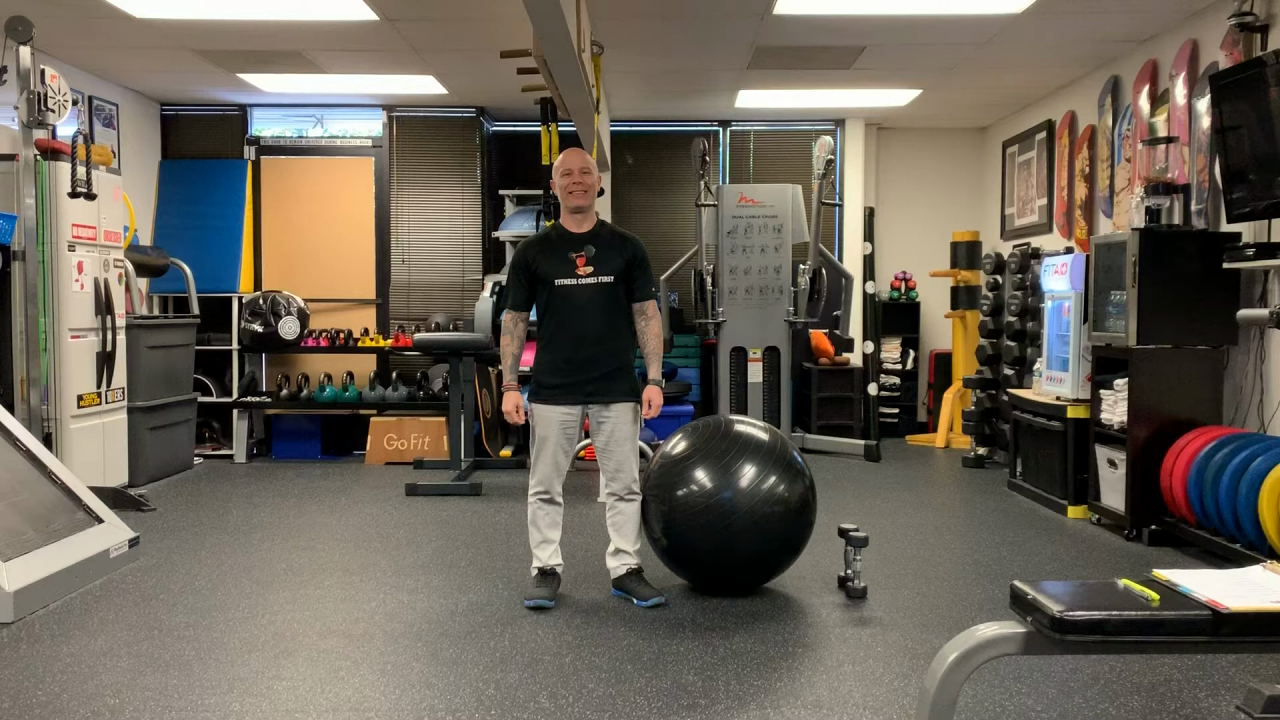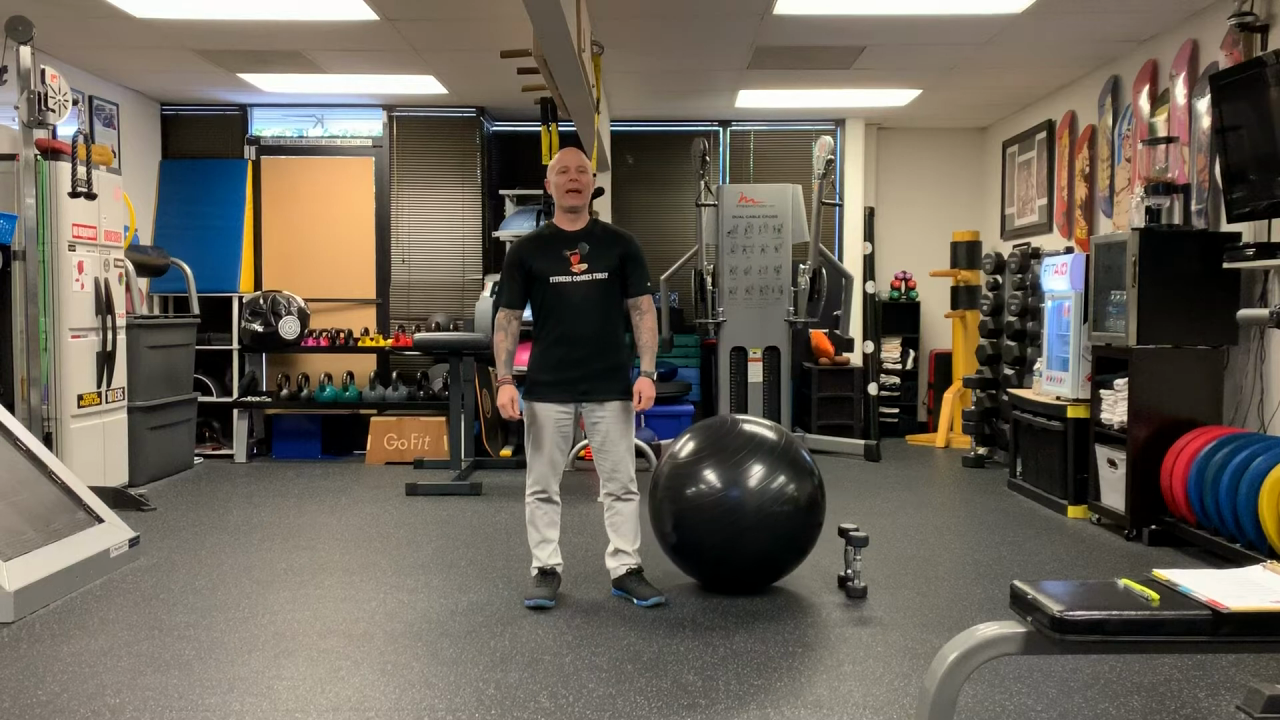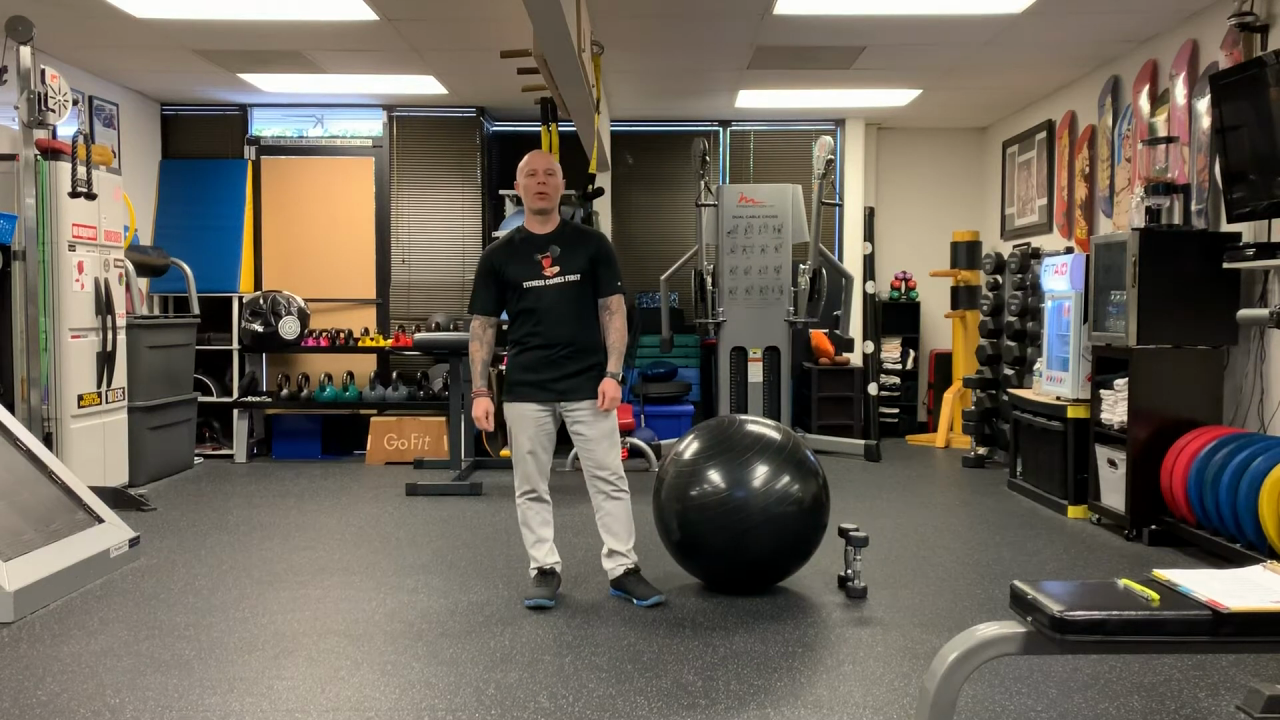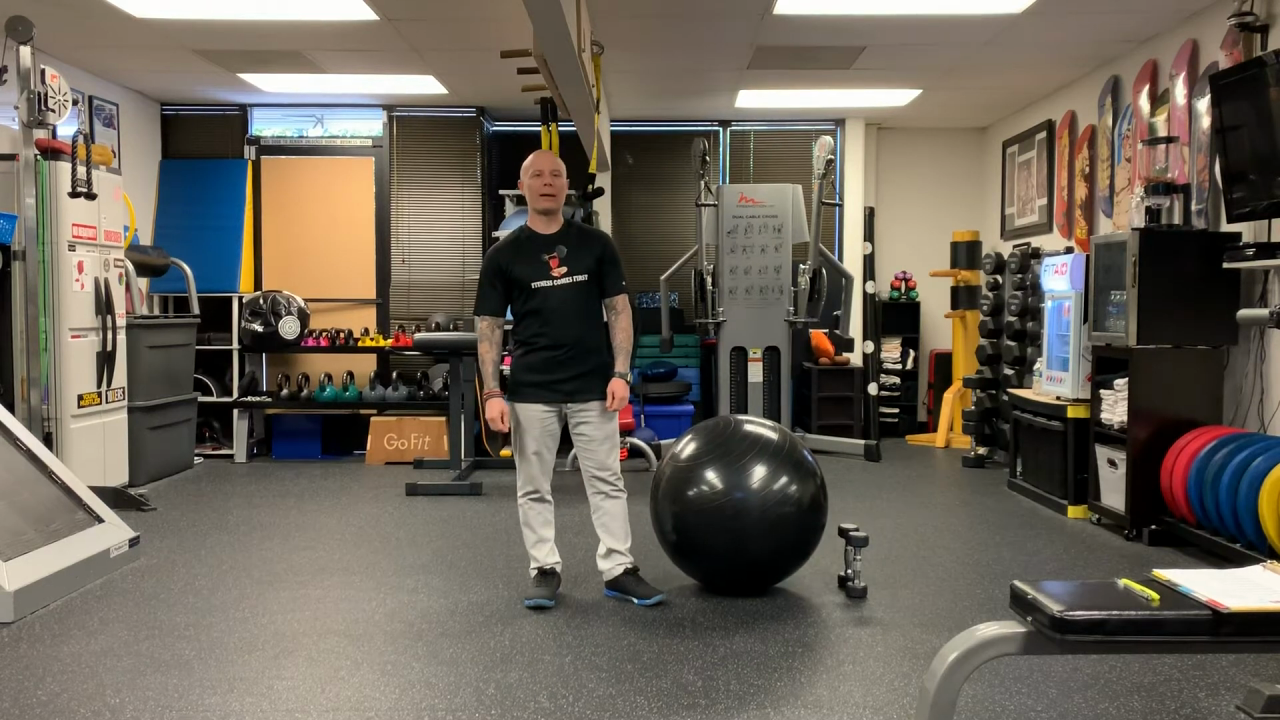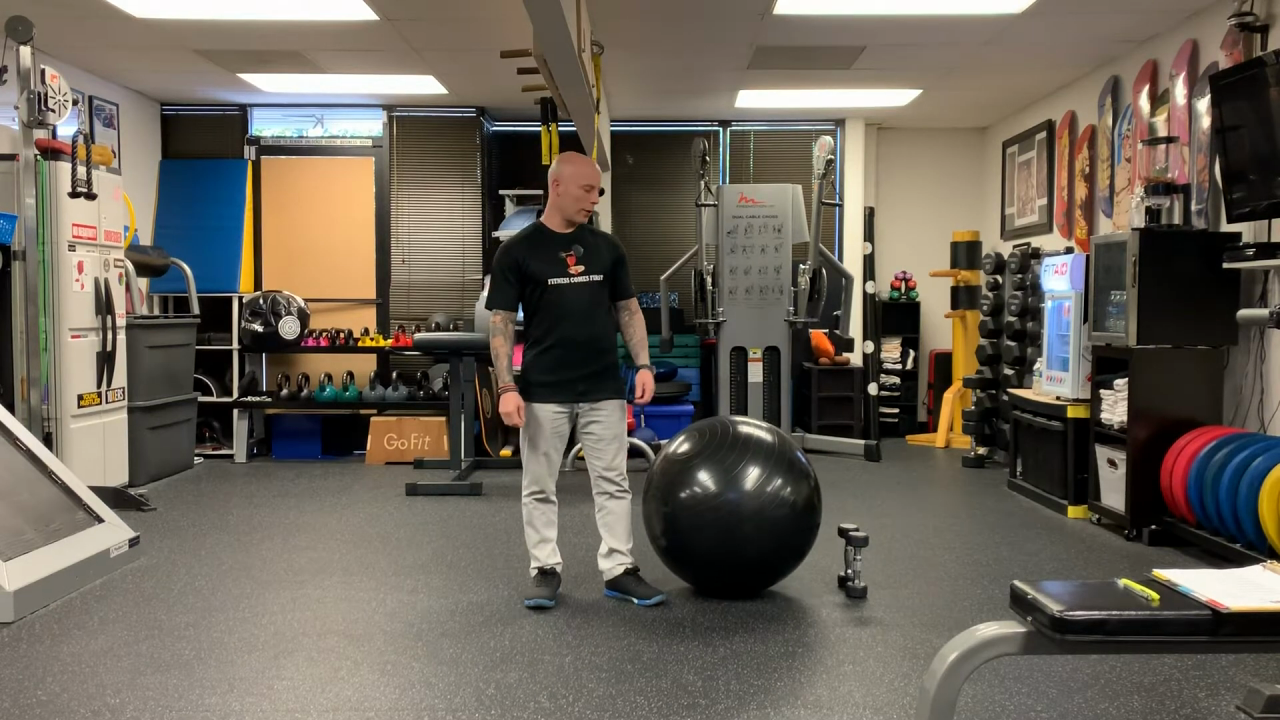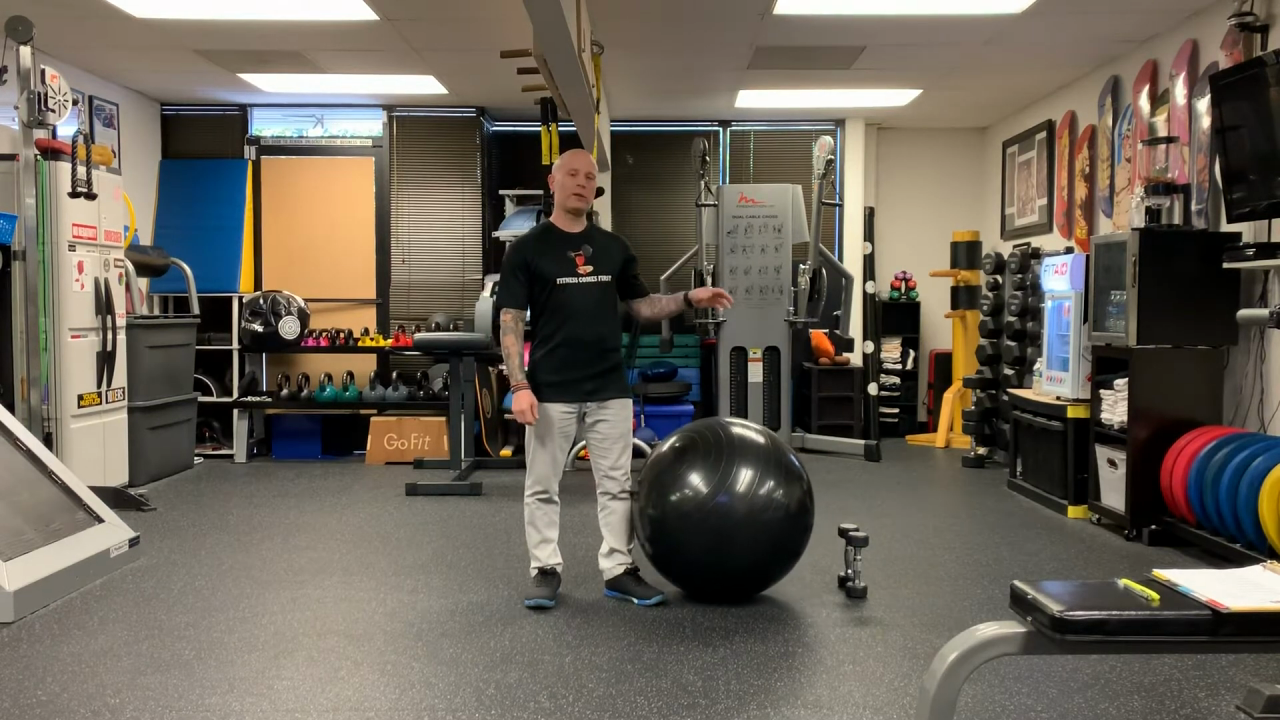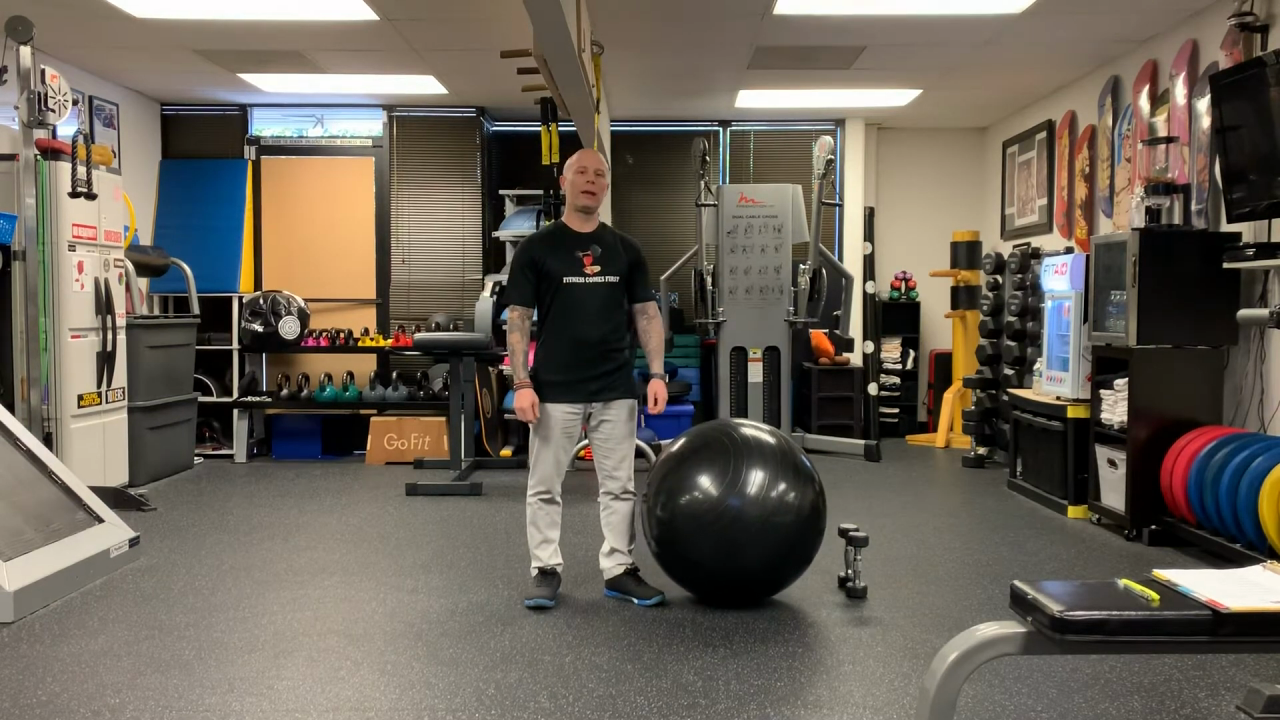
dt=0.7s
person 1, frame 1
left shoulder: (626, 247)
right shoulder: (532, 251)
left elbow: (647, 314)
right elbow: (514, 320)
left wrist: (654, 378)
right wrist: (509, 385)
left hip: (616, 390)
right hip: (552, 391)
left knee: (623, 484)
right knee: (545, 486)
left ankle: (625, 568)
right ankle: (546, 569)
person 1, frame 2
left shoulder: (620, 244)
right shoulder: (526, 250)
left elbow: (642, 310)
right elbow: (508, 318)
left wrist: (646, 371)
right wrist: (504, 379)
left hip: (610, 388)
right hip: (546, 389)
left knee: (620, 484)
right knee: (542, 485)
left ankle: (625, 568)
right ankle: (546, 569)
person 1, frame 3
left shoulder: (592, 244)
right shoulder: (499, 255)
left elbow: (613, 310)
right elbow: (483, 325)
left wrist: (613, 373)
right wrist: (480, 390)
left hip: (587, 386)
right hip: (527, 390)
left knee: (609, 481)
right knee: (531, 486)
left ankle: (622, 568)
right ankle: (545, 569)
person 1, frame 4
left shoulder: (596, 243)
right shoulder: (503, 255)
left elbow: (618, 310)
right elbow: (489, 326)
left wrist: (621, 372)
right wrist: (492, 392)
left hip: (592, 388)
right hip: (532, 392)
left knee: (607, 481)
right knee: (534, 486)
left ankle: (618, 568)
right ankle: (545, 569)
person 1, frame 5
left shoulder: (607, 247)
right shoulder: (517, 250)
left elbow: (627, 310)
right elbow: (501, 323)
left wrist: (643, 364)
right wrist: (506, 387)
left hip: (604, 390)
right hip: (543, 392)
left knee: (612, 483)
right knee: (539, 486)
left ankle: (618, 568)
right ankle: (545, 569)
person 1, frame 6
left shoulder: (614, 247)
right shoulder: (527, 249)
left elbow: (642, 306)
right elbow: (511, 322)
left wrist: (690, 298)
right wrist: (519, 385)
left hip: (611, 389)
right hip: (552, 391)
left knee: (616, 485)
right knee: (542, 486)
left ankle: (618, 568)
right ankle: (545, 569)
person 1, frame 7
left shoulder: (626, 250)
right shoulder: (537, 248)
left elbow: (646, 314)
right elbow: (518, 320)
left wrist: (657, 373)
right wrist: (522, 383)
left hip: (616, 391)
right hip: (555, 391)
left knee: (619, 486)
right knee: (545, 486)
left ankle: (619, 568)
right ankle: (546, 569)
